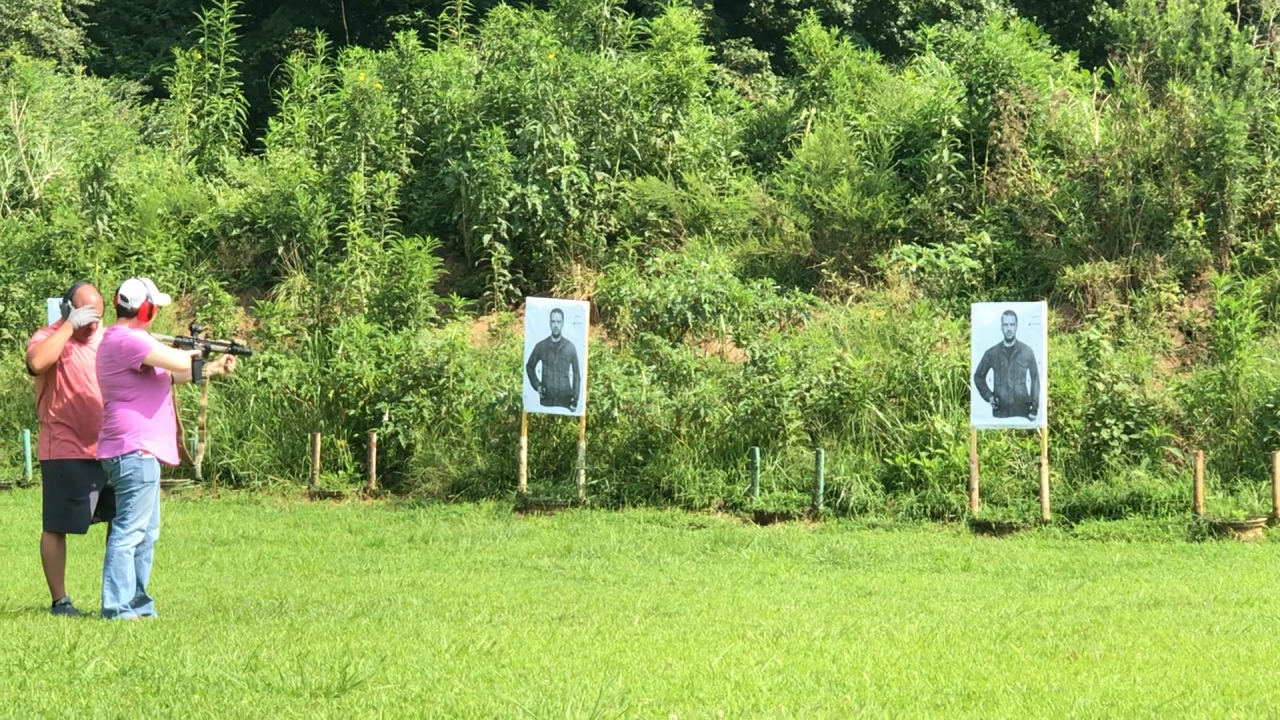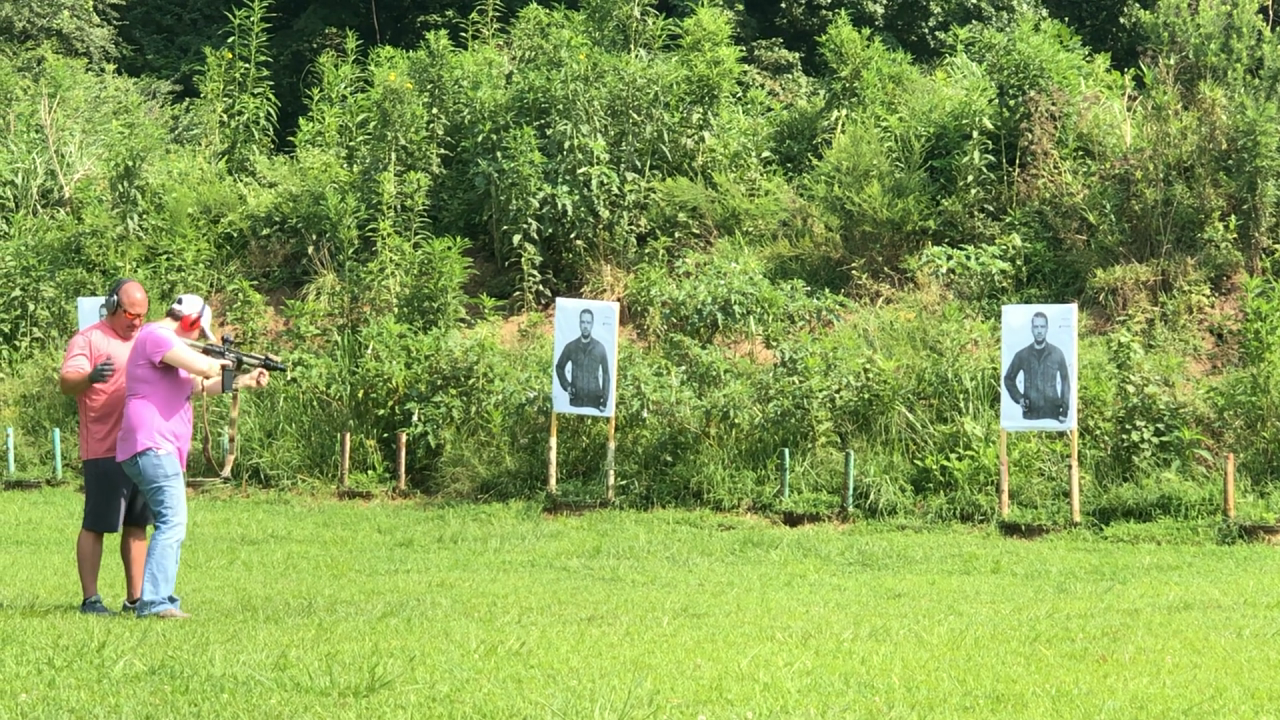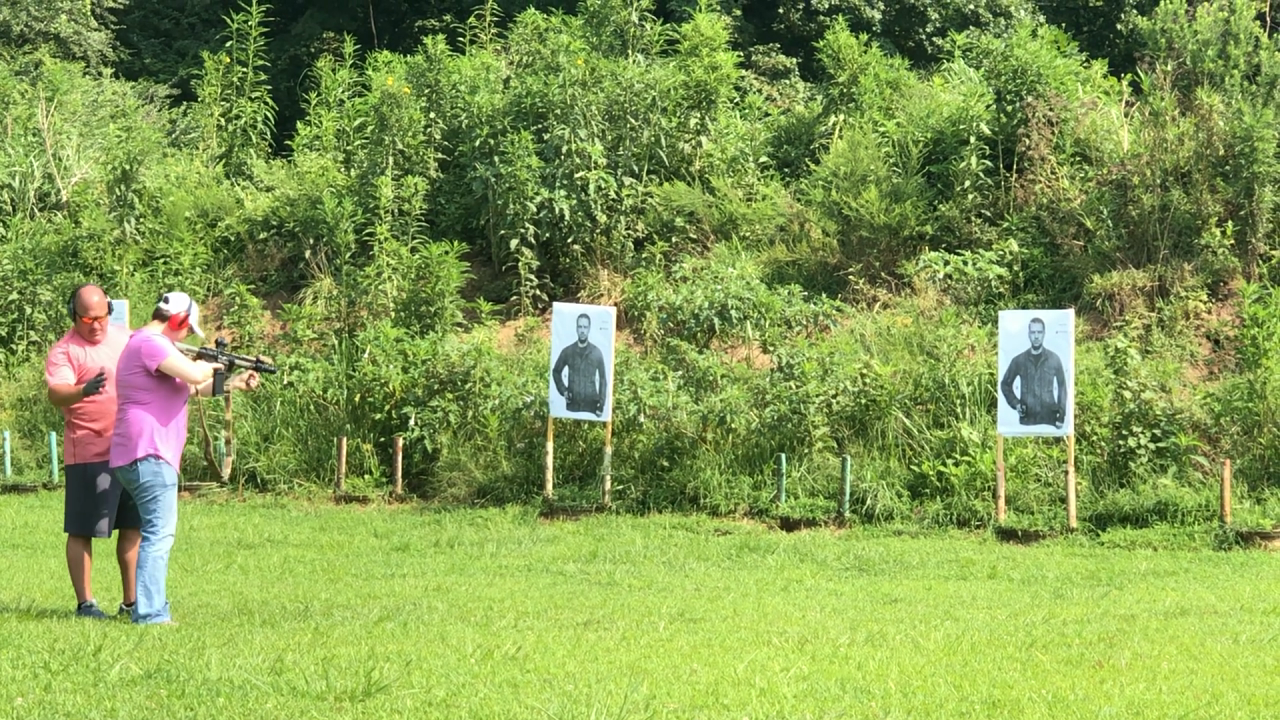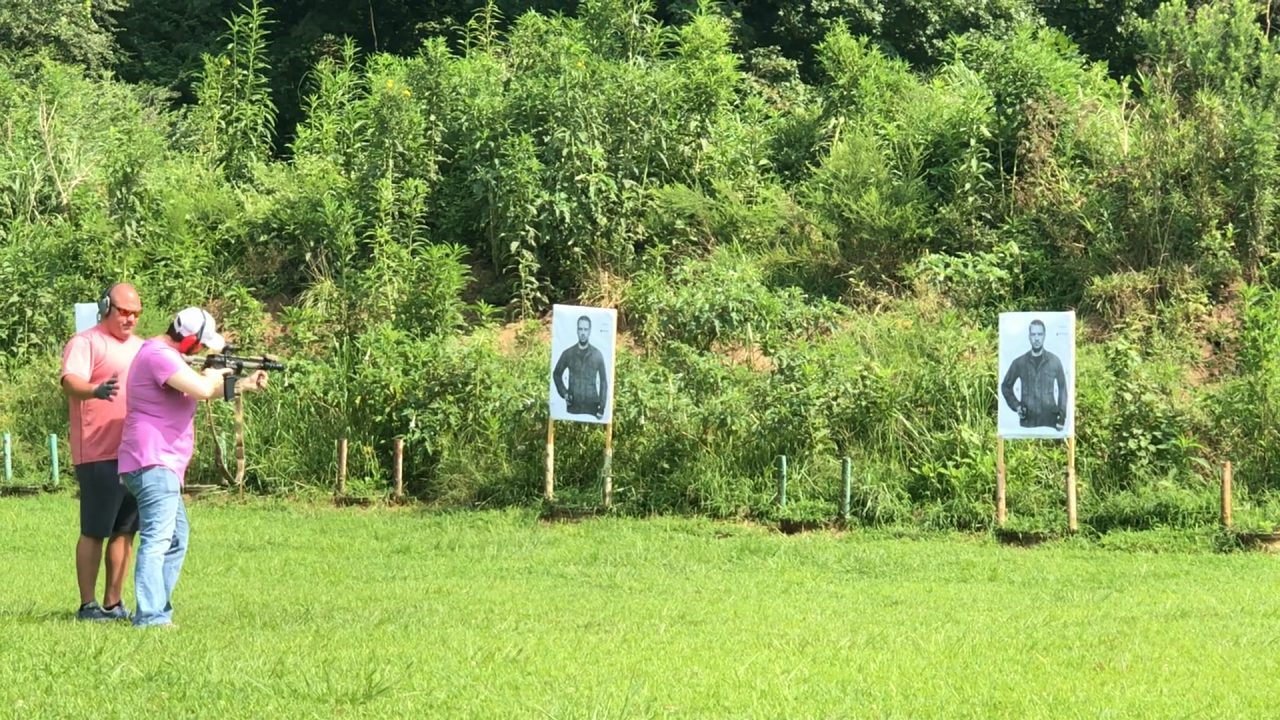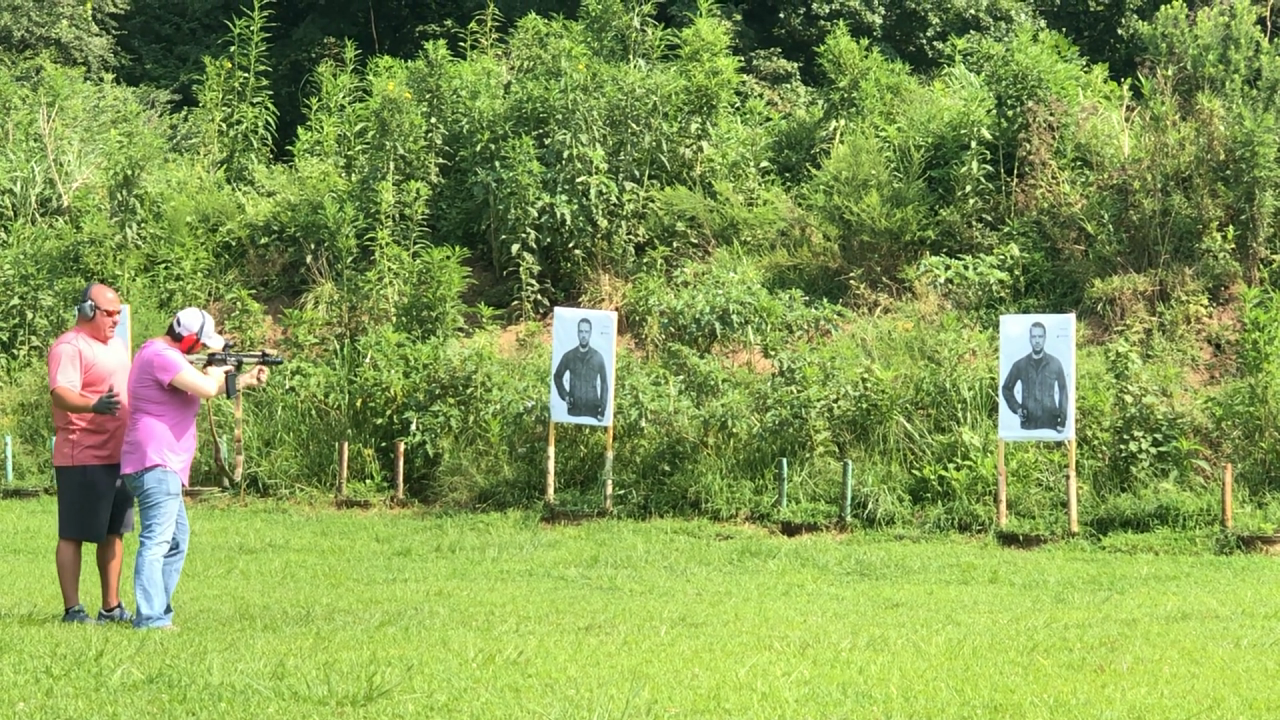
dt=1s
person 1, frame 1
left shoulder: (105, 336)
right shoulder: (47, 337)
right elbow: (36, 363)
right wrist: (70, 325)
right hip: (65, 451)
right knee: (56, 526)
right ankle: (59, 600)
person 1, frame 2
right shoulder: (88, 339)
right elbow: (66, 384)
right wrist: (90, 377)
right hip: (105, 450)
left knee: (137, 524)
right knee: (95, 524)
left ankle: (136, 597)
right ankle: (90, 598)
person 1, frame 3
left shoulder: (124, 336)
right shoulder: (64, 350)
right elbow: (55, 394)
right wrist: (83, 391)
right hip: (89, 454)
left knee: (131, 527)
right knee: (82, 530)
left ankle: (131, 601)
right ankle: (85, 603)
person 1, frame 4
left shoulder: (140, 346)
right shoulder: (84, 342)
right elbow: (70, 383)
right wrist: (95, 390)
right hip: (98, 453)
left knee: (125, 530)
right knee: (94, 530)
left ankle: (113, 603)
right ankle: (87, 605)
person 1, frame 5
left shoulder: (116, 345)
right shoulder: (68, 347)
right elbow: (61, 394)
right wrist: (93, 405)
left hip: (118, 455)
right hip: (83, 458)
left knee: (113, 532)
right knee: (74, 534)
left ankle: (111, 607)
right ankle: (72, 609)
person 2, frame 1
left shoulder: (125, 338)
right shoulder: (128, 340)
left elbow: (167, 376)
right elbow: (179, 364)
left wrist: (213, 368)
right wrist: (188, 353)
left hip: (140, 451)
right hip: (134, 451)
left knee: (145, 533)
right knee: (129, 531)
left ankle: (137, 603)
right ankle: (117, 608)
person 2, frame 2
left shoulder: (165, 340)
right shoulder: (156, 335)
left elbow: (198, 385)
right elbow: (200, 365)
left wrist: (243, 381)
right wrist: (217, 362)
left hip: (161, 448)
right hip: (151, 446)
left knee: (173, 525)
right knee: (172, 522)
left ankle: (161, 600)
right ankle: (154, 600)
person 2, frame 3
left shoulder: (149, 344)
right shoulder: (150, 343)
left elbow: (188, 388)
right elbow: (194, 375)
left wrist: (232, 383)
right wrist: (208, 367)
left hip: (149, 456)
right hip: (149, 455)
left knee: (161, 533)
right knee: (159, 533)
left ankle: (153, 608)
right ankle: (149, 614)
person 2, frame 4
left shoulder: (167, 353)
right shoulder: (160, 355)
left elbow: (194, 389)
right elbow: (202, 390)
left wrist: (243, 384)
right wrist: (213, 376)
left hip: (161, 463)
right hip: (153, 462)
left knee: (176, 538)
right knee: (158, 538)
left ankle: (157, 609)
right ankle: (150, 615)
person 2, frame 5
left shoulder: (164, 353)
right shoulder: (162, 356)
left elbow: (197, 387)
right elbow: (207, 389)
left wrist: (243, 380)
right wrist: (216, 374)
left hip: (161, 464)
right hip: (156, 463)
left knee: (175, 540)
right knee: (157, 540)
left ankle: (158, 612)
right ankle: (150, 618)
